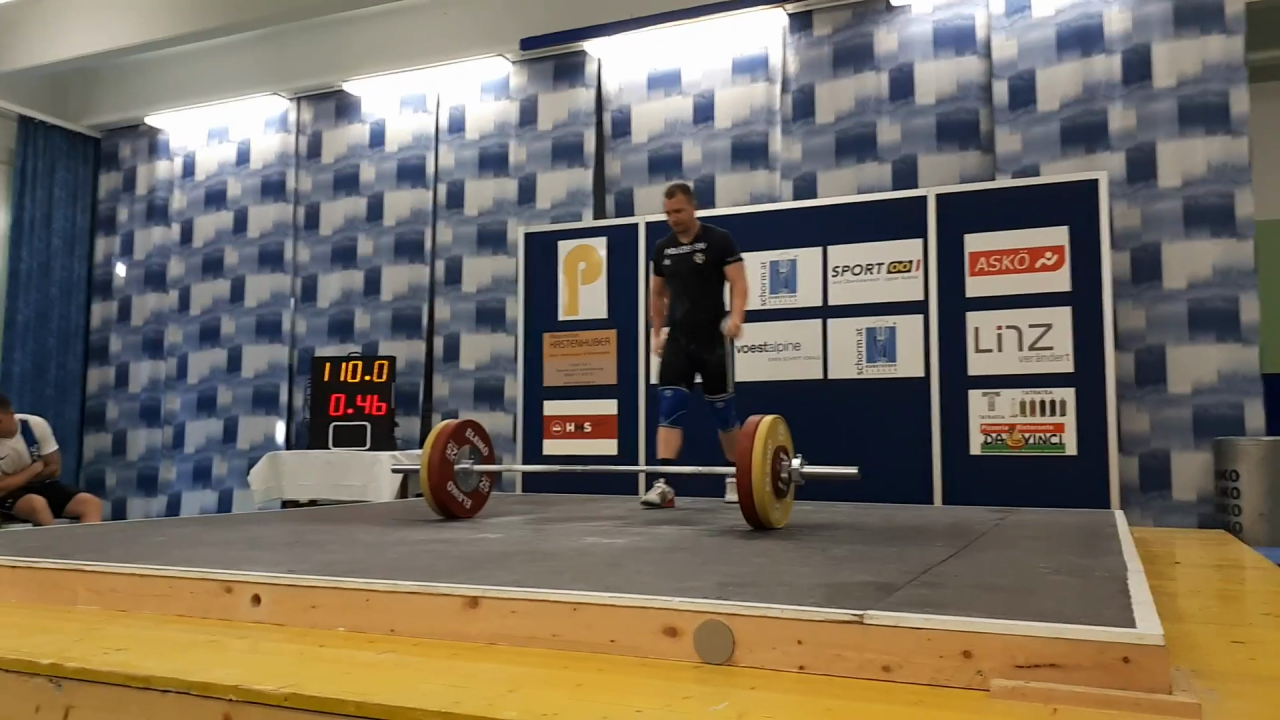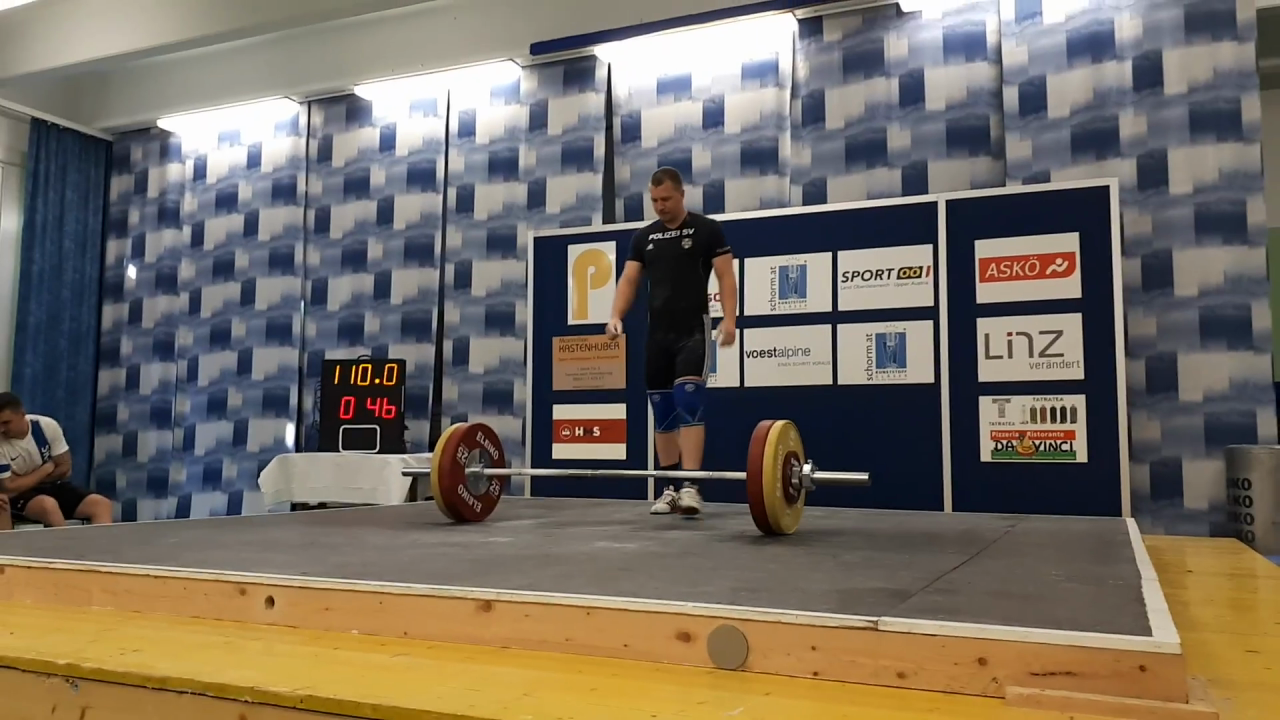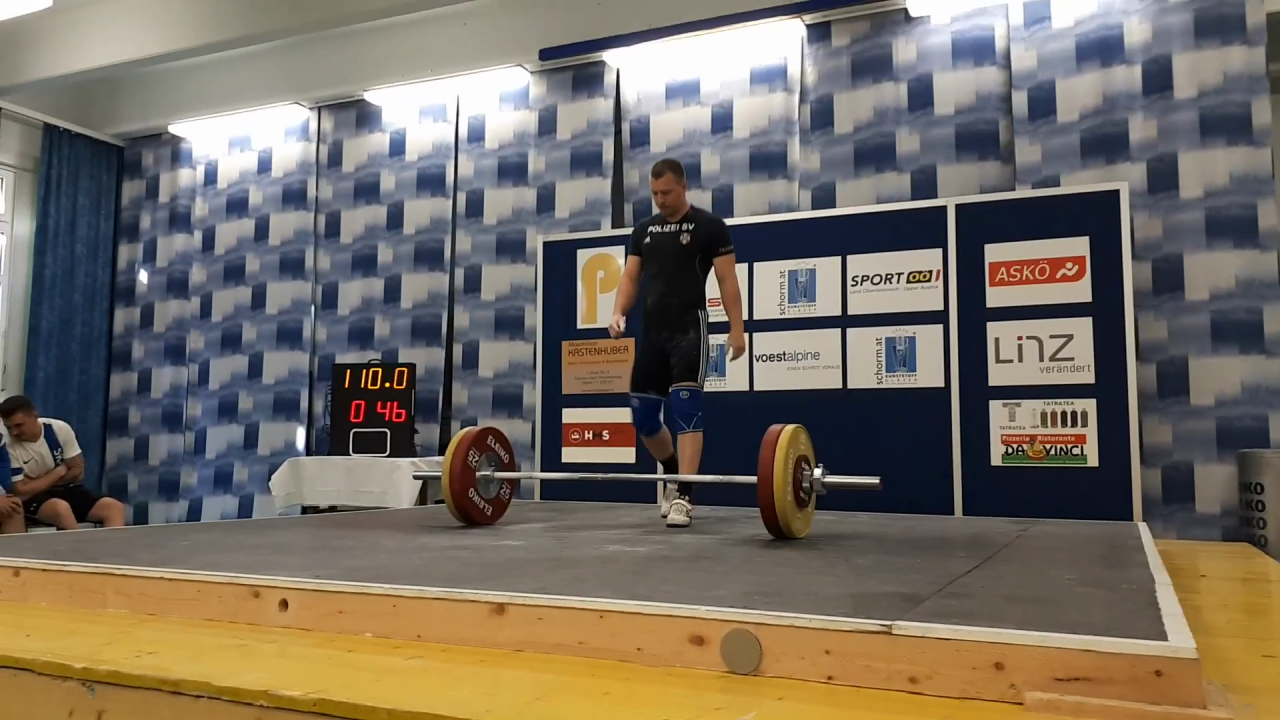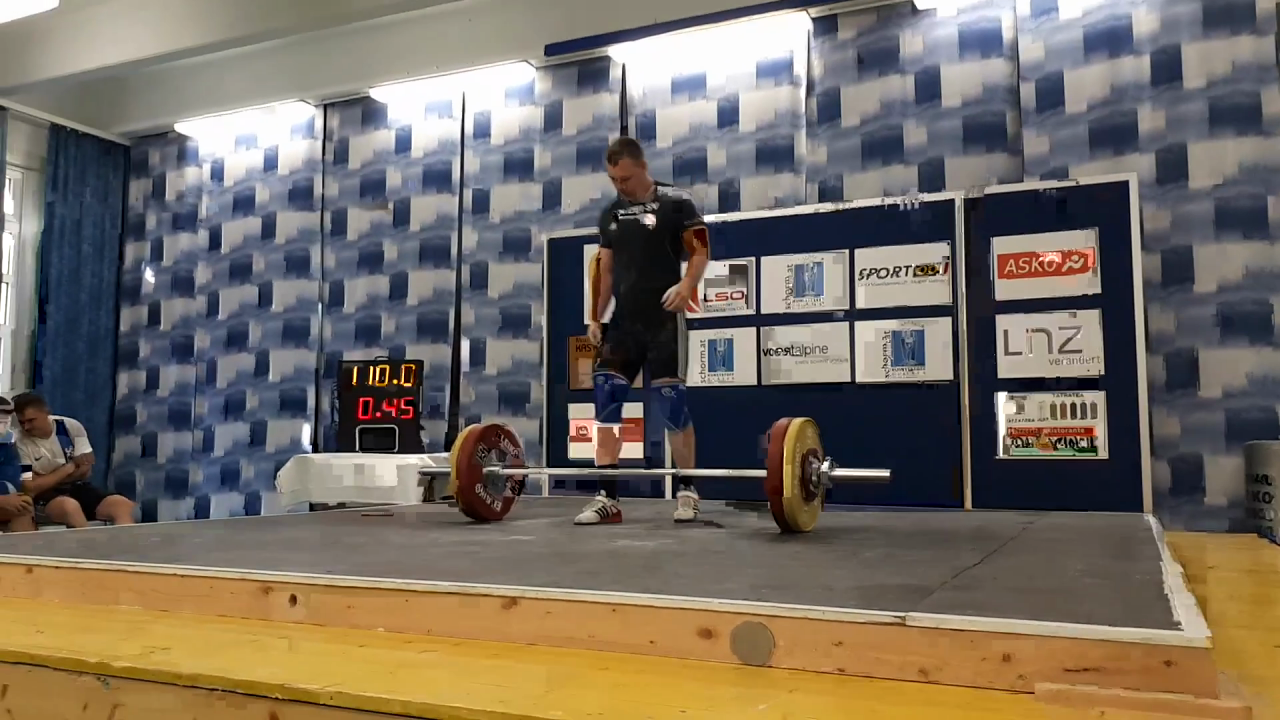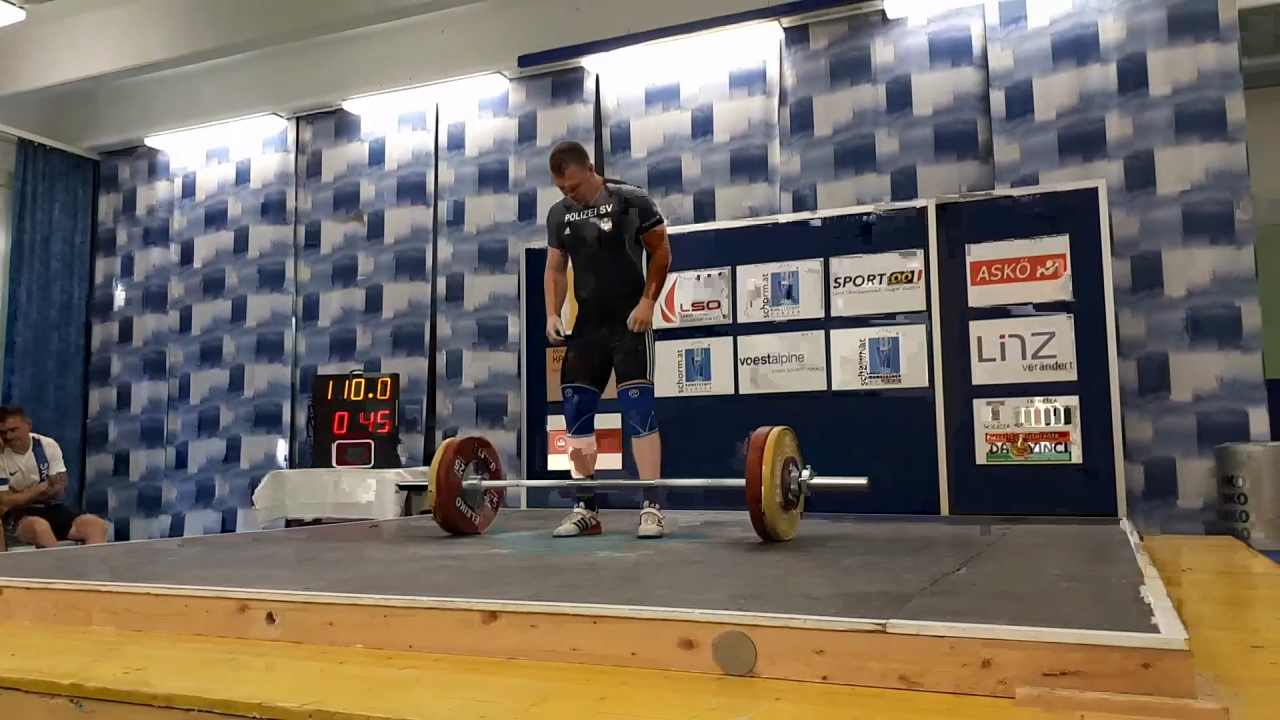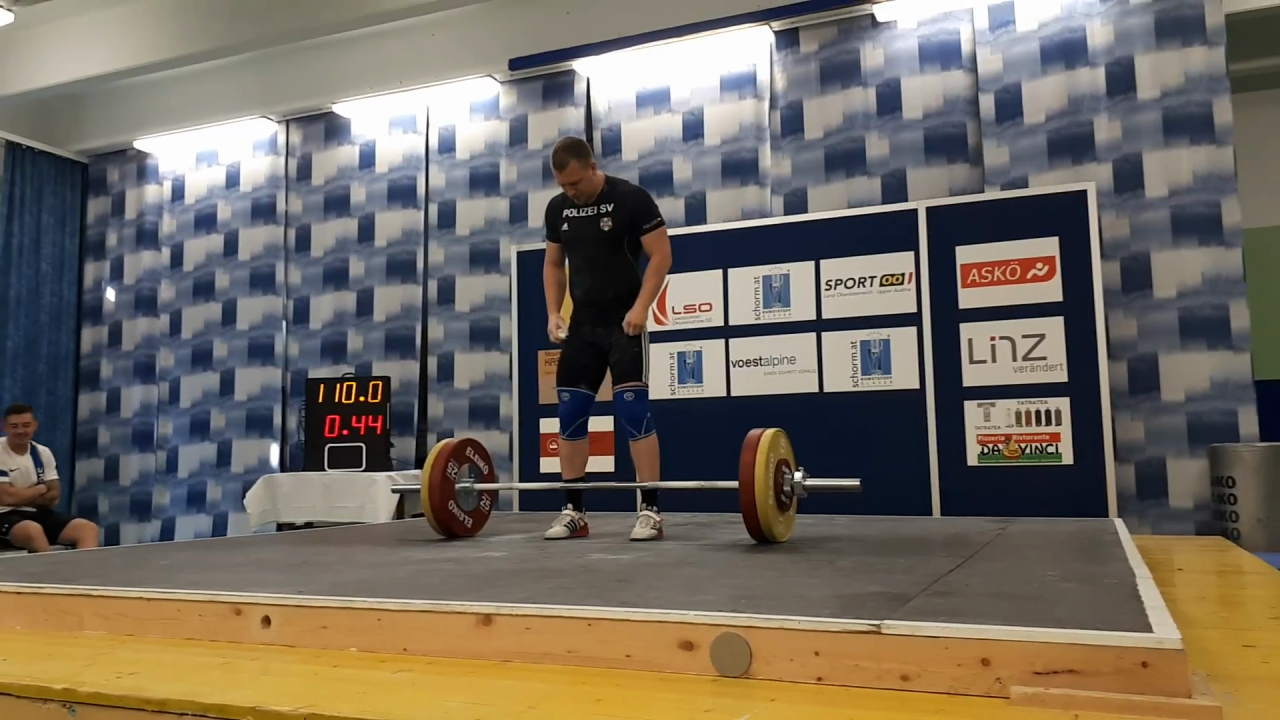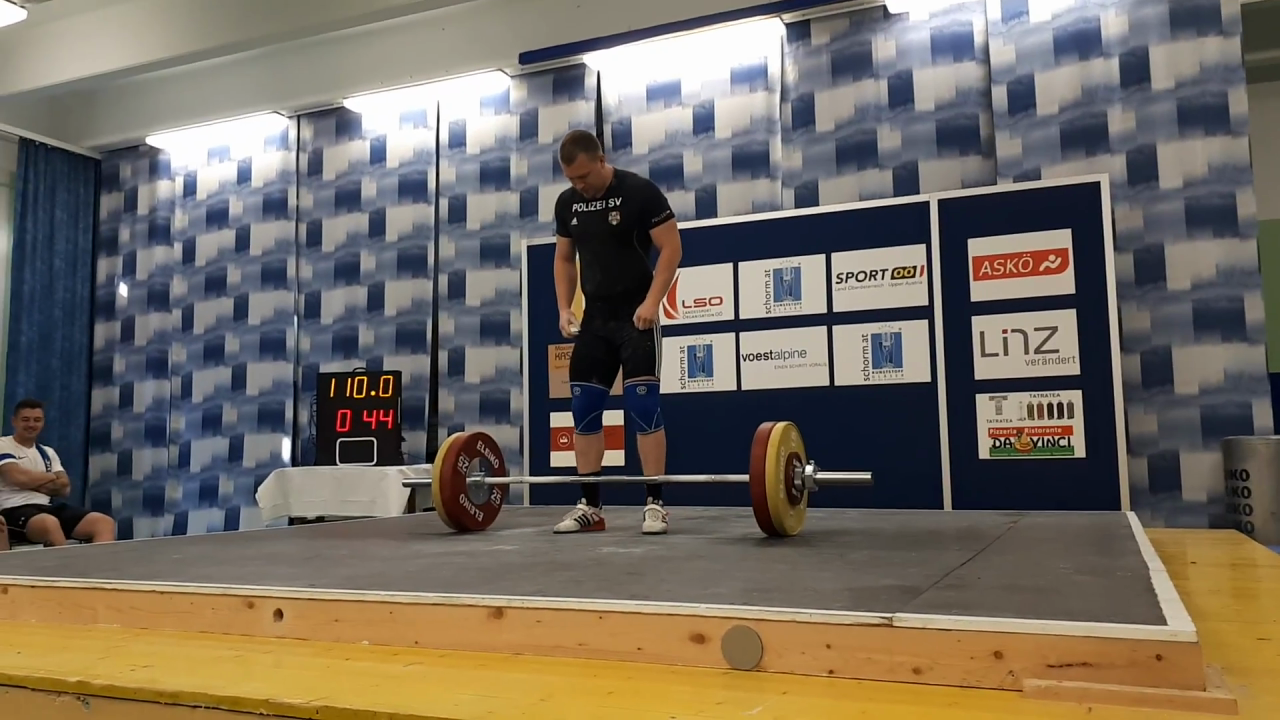
dt=0.4s
person 1, frame 1
left shoulder: (719, 240)
right shoulder: (662, 248)
left elbow: (739, 284)
right elbow: (657, 294)
left wrist: (736, 317)
right wrist: (657, 333)
left hip: (712, 337)
right hip: (677, 339)
left knee: (722, 409)
right knee: (670, 406)
left ankle: (735, 475)
right ankle: (664, 485)
person 1, frame 2
left shoulder: (707, 229)
right shoulder: (644, 237)
left elbow: (727, 276)
right elbow: (628, 280)
left wrist: (729, 318)
right wrist: (615, 316)
left hip: (693, 330)
right hip: (657, 332)
left knee: (688, 401)
right knee: (662, 410)
left ankle: (690, 487)
right ankle: (670, 489)
person 1, frame 3
left shoulder: (709, 225)
right shoulder: (643, 229)
left elbow: (728, 279)
right elbow: (630, 276)
left wrist: (737, 328)
right wrist: (618, 313)
left hip: (689, 328)
right hip: (652, 331)
left knee: (685, 407)
right knee: (643, 415)
left ankle: (684, 497)
right ankle: (673, 474)
person 1, frame 4
left shoulder: (676, 203)
right shoulder: (611, 214)
left elbow: (699, 250)
left wrist: (687, 285)
right wrist: (595, 314)
left hip: (663, 317)
right hip: (624, 319)
left knee: (671, 402)
right knee: (605, 400)
left ankle: (687, 490)
right ankle: (607, 497)
person 1, frame 5
left shoulder: (631, 200)
right shoulder: (558, 215)
left elbow: (661, 252)
right elbow: (555, 268)
left wrist: (647, 301)
right wrist: (552, 314)
left hip: (629, 322)
right hip: (587, 325)
left knee: (638, 408)
right knee: (576, 411)
left ankle: (652, 507)
right ankle: (586, 508)
person 1, frame 6
left shoulder: (632, 199)
right shoulder: (557, 208)
left elbow: (661, 255)
right elbow: (553, 264)
left wrist: (641, 307)
right wrist: (553, 313)
left hip: (624, 322)
right hip: (581, 324)
left knee: (632, 409)
right knee: (570, 413)
left ankle: (650, 511)
right ankle: (573, 510)
person 1, frame 7
left shoulder: (640, 192)
right shoulder: (567, 203)
left elbow: (671, 249)
right elbow: (564, 258)
left wrist: (651, 302)
right wrist: (564, 308)
left hip: (635, 316)
right hip: (594, 319)
left knee: (642, 405)
right knee: (584, 409)
left ankle: (655, 504)
right ankle: (590, 505)
